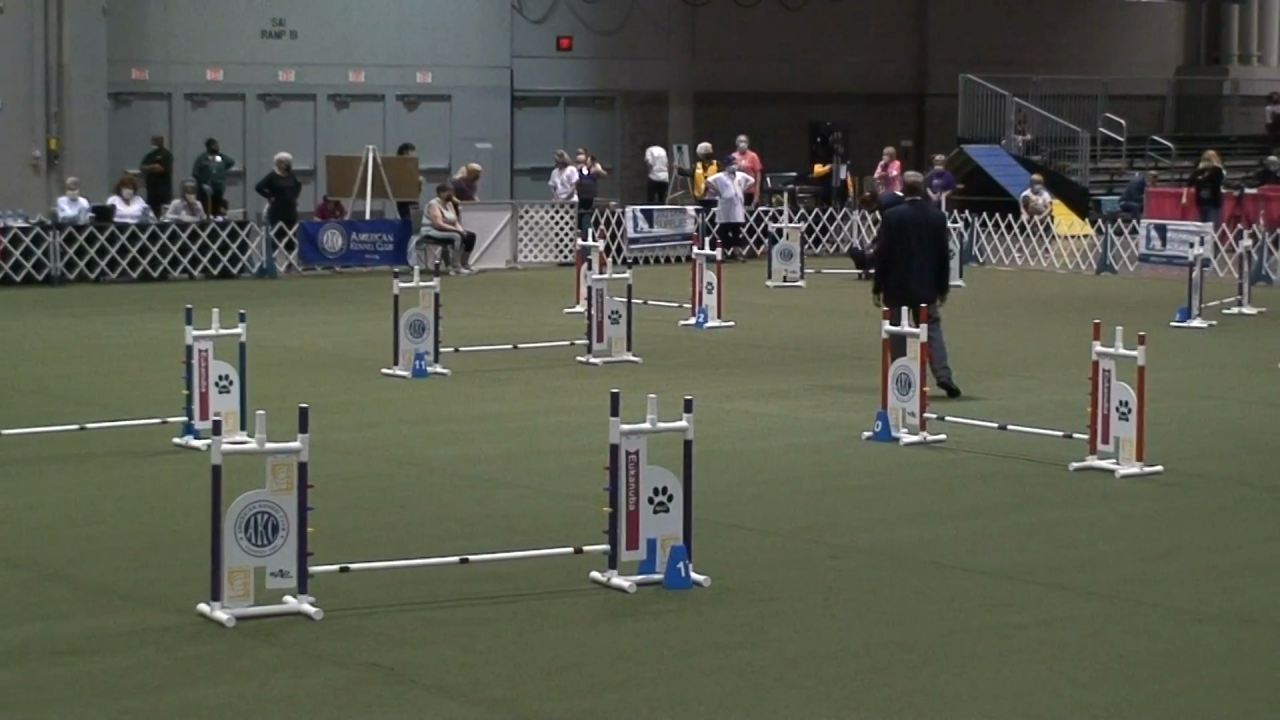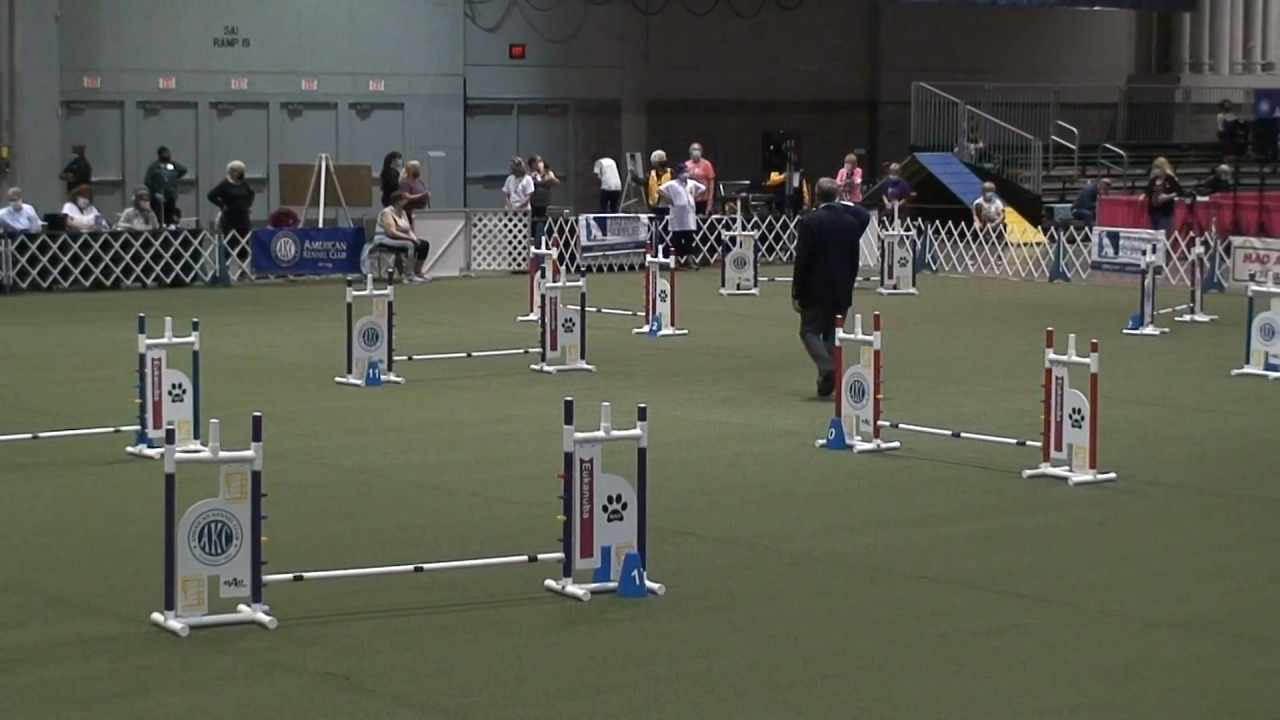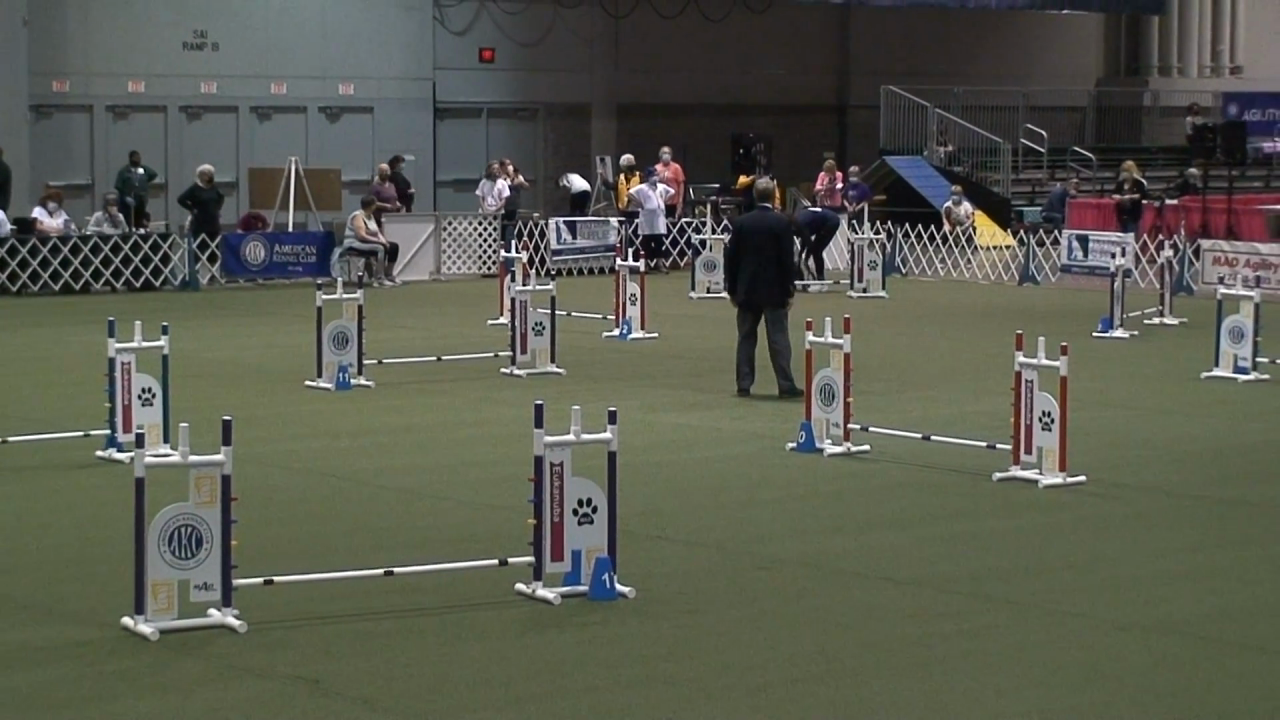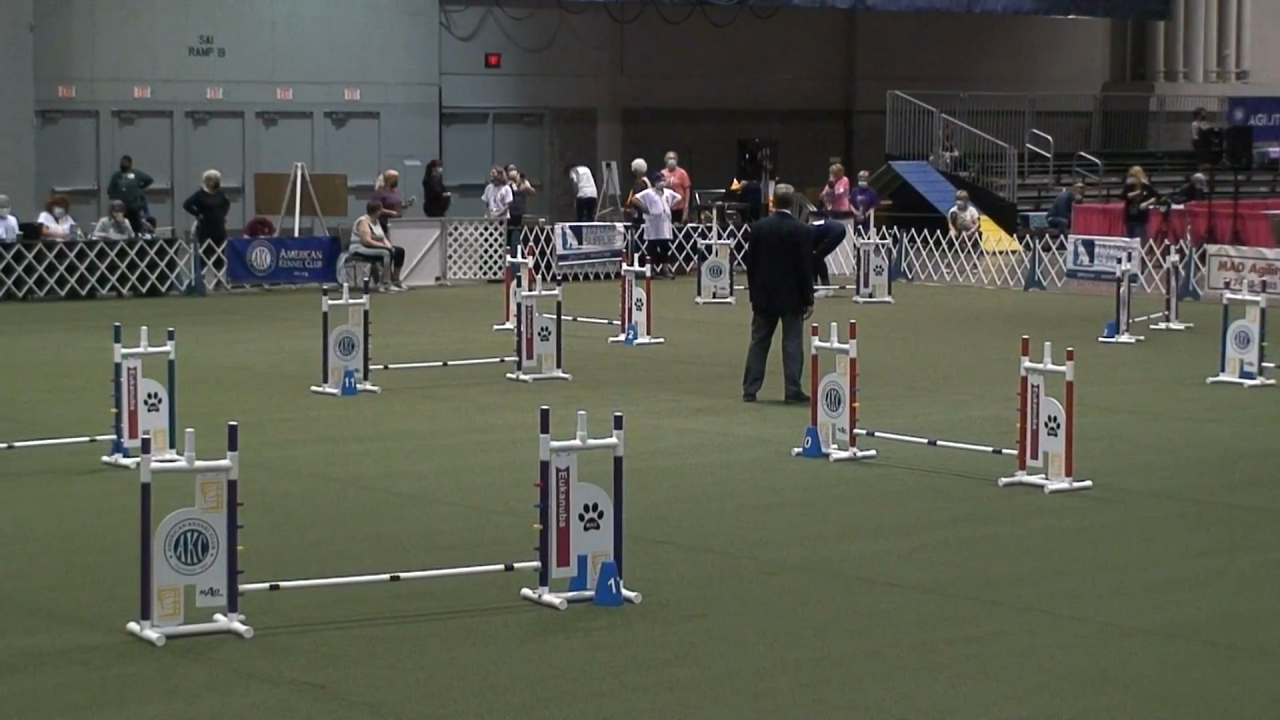
dt=1s
person 1, frame 1
left shoulder: (891, 216)
right shoulder: (937, 216)
left elbow: (881, 255)
right elbow: (943, 255)
left wrist: (877, 287)
right wrist: (943, 287)
left hip: (897, 287)
right hip: (926, 287)
left knee: (898, 334)
right knee: (933, 330)
right ankle: (944, 377)
person 1, frame 2
left shoulder: (809, 221)
right shoulder: (851, 222)
left elbow: (802, 259)
right elbow: (855, 259)
left wrist: (797, 292)
left hip: (815, 290)
right hip: (841, 290)
left knee: (810, 332)
right knee: (832, 336)
left ankle: (828, 368)
right ankle: (826, 385)
person 1, frame 3
left shoulder: (740, 222)
right shoulder: (782, 222)
left elbow: (730, 258)
right elbow: (787, 260)
left wrist: (732, 289)
right wrist: (789, 291)
left hip: (746, 290)
right hip: (774, 290)
left knee: (746, 337)
right knee: (778, 338)
left ankle: (743, 385)
right ankle: (785, 385)
person 1, frame 4
left shoulder: (758, 227)
right shoulder: (801, 230)
left elbow: (750, 262)
right elbow: (805, 268)
left wrist: (754, 292)
right wrist: (808, 299)
left hip: (763, 295)
right hip: (791, 296)
left knee: (758, 342)
right knee: (792, 343)
left ankle: (750, 389)
right ankle: (793, 391)
